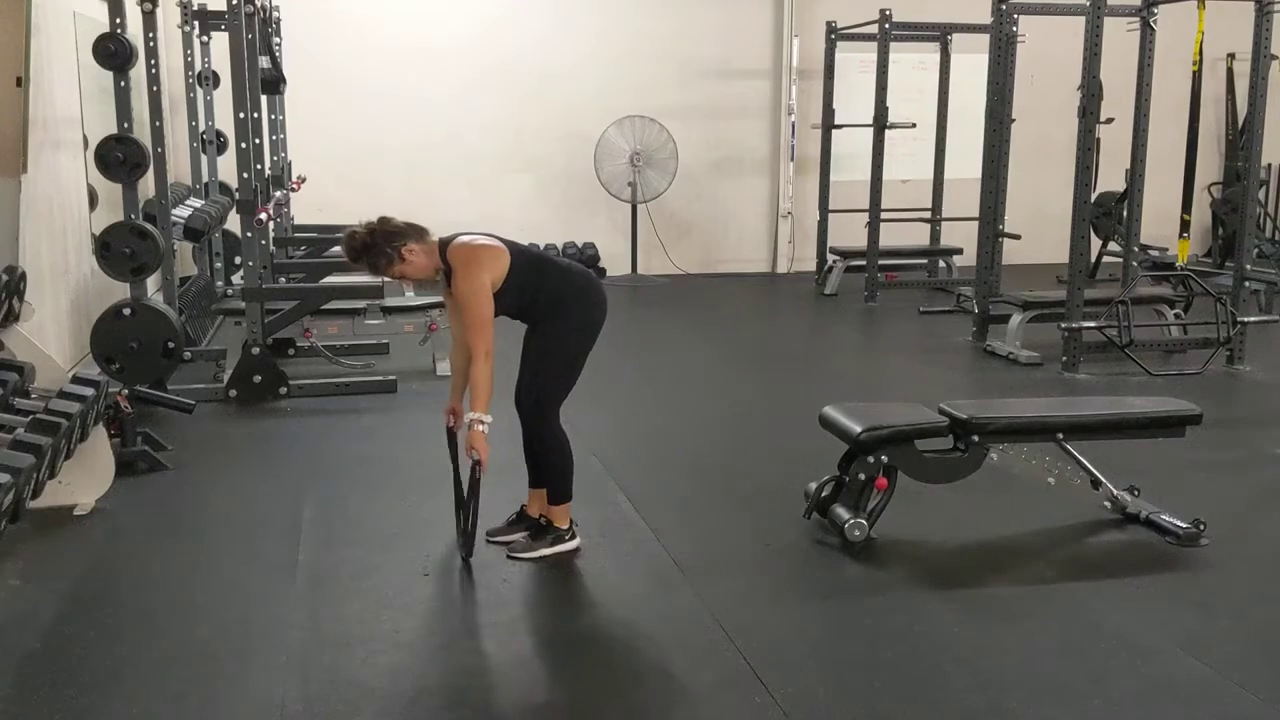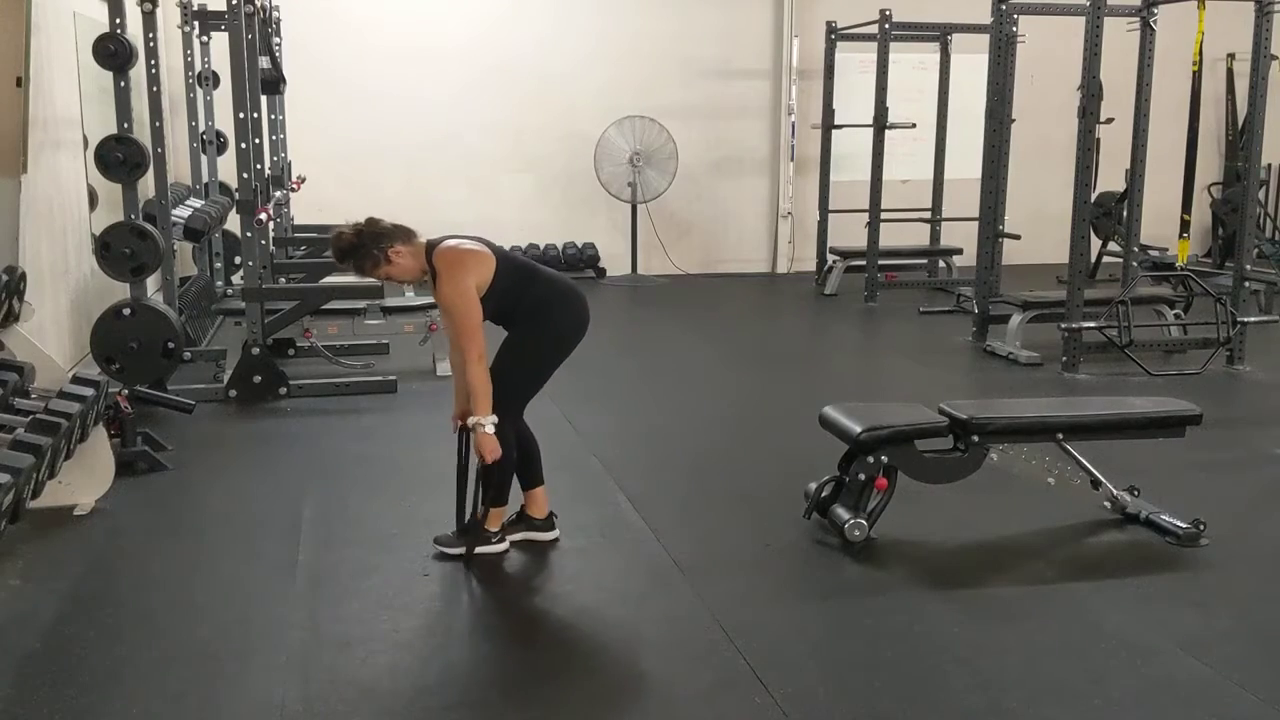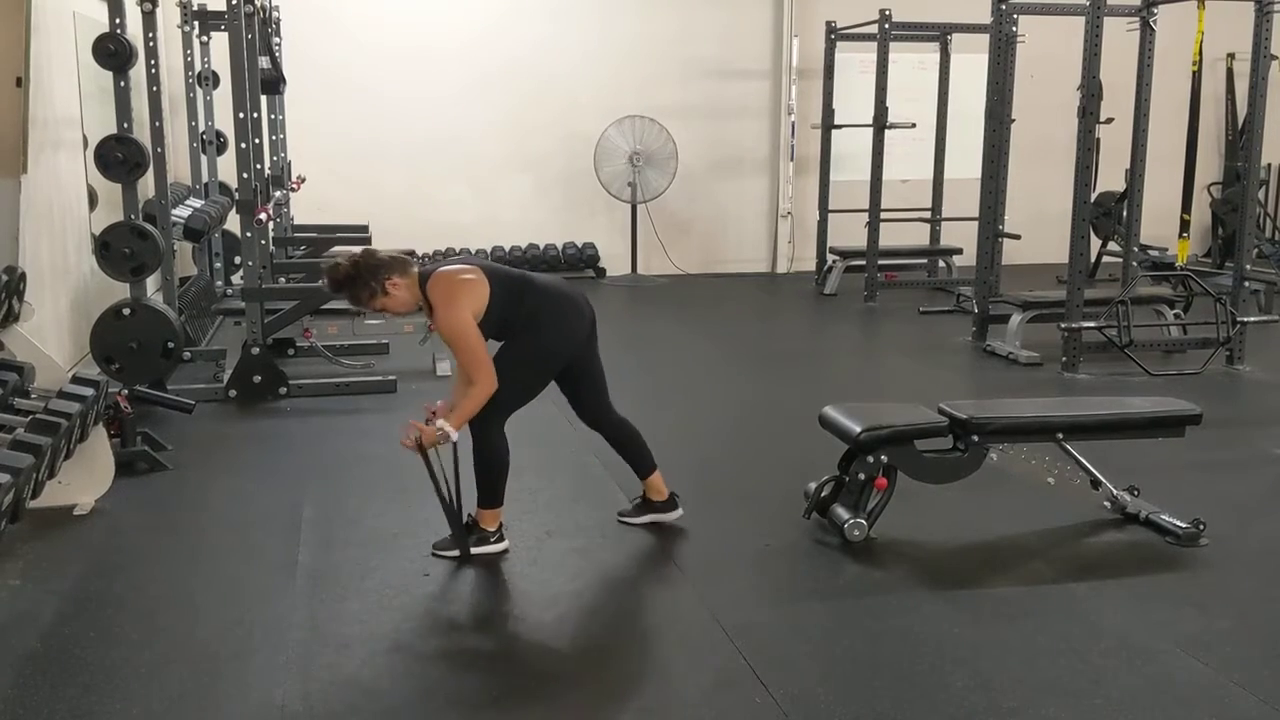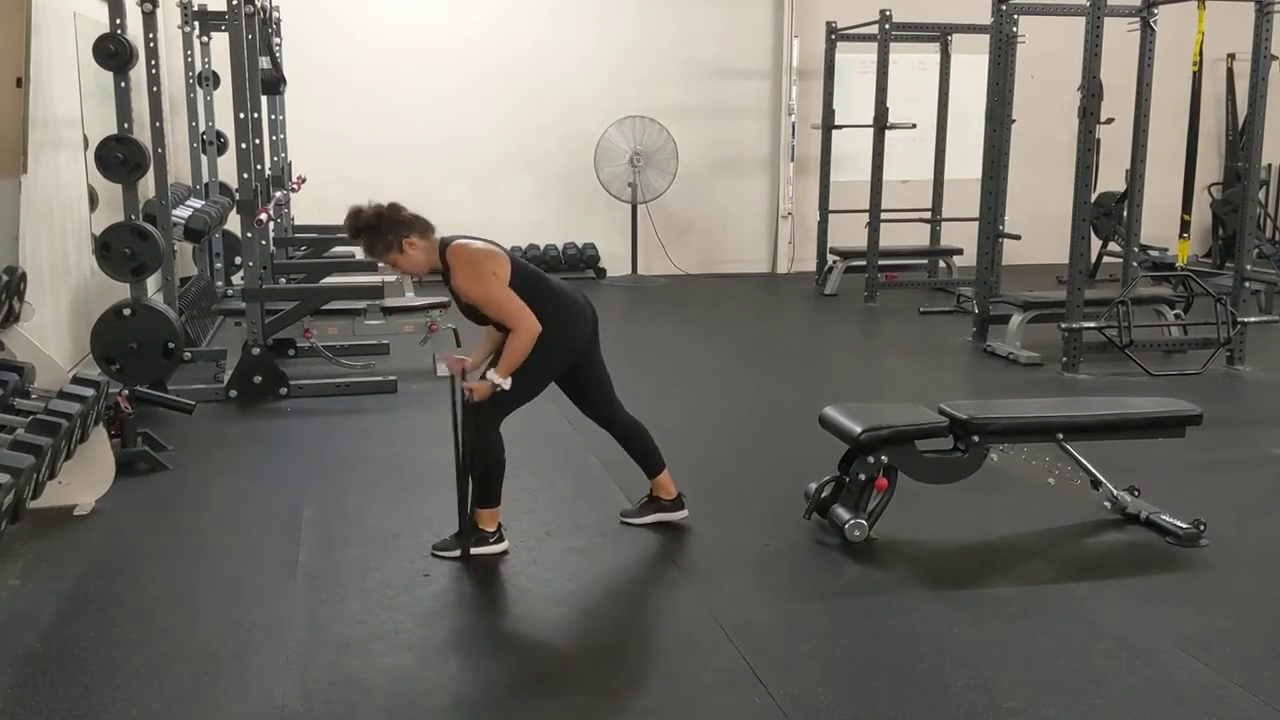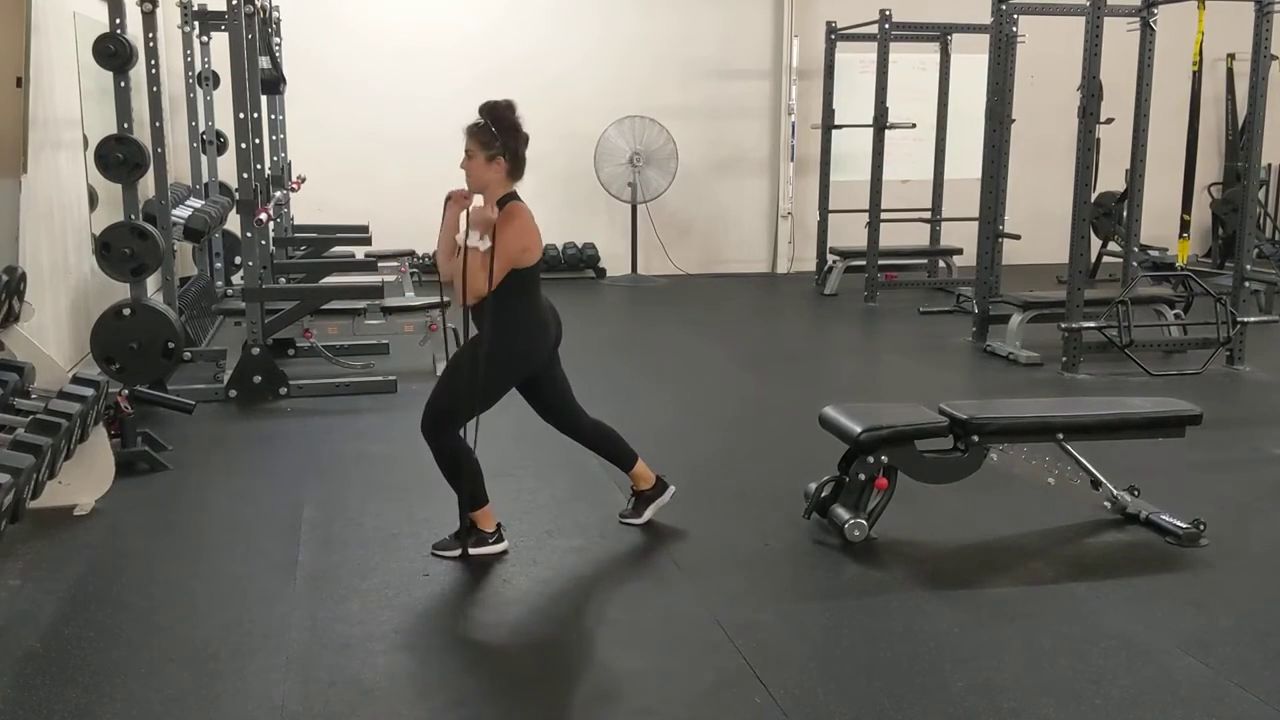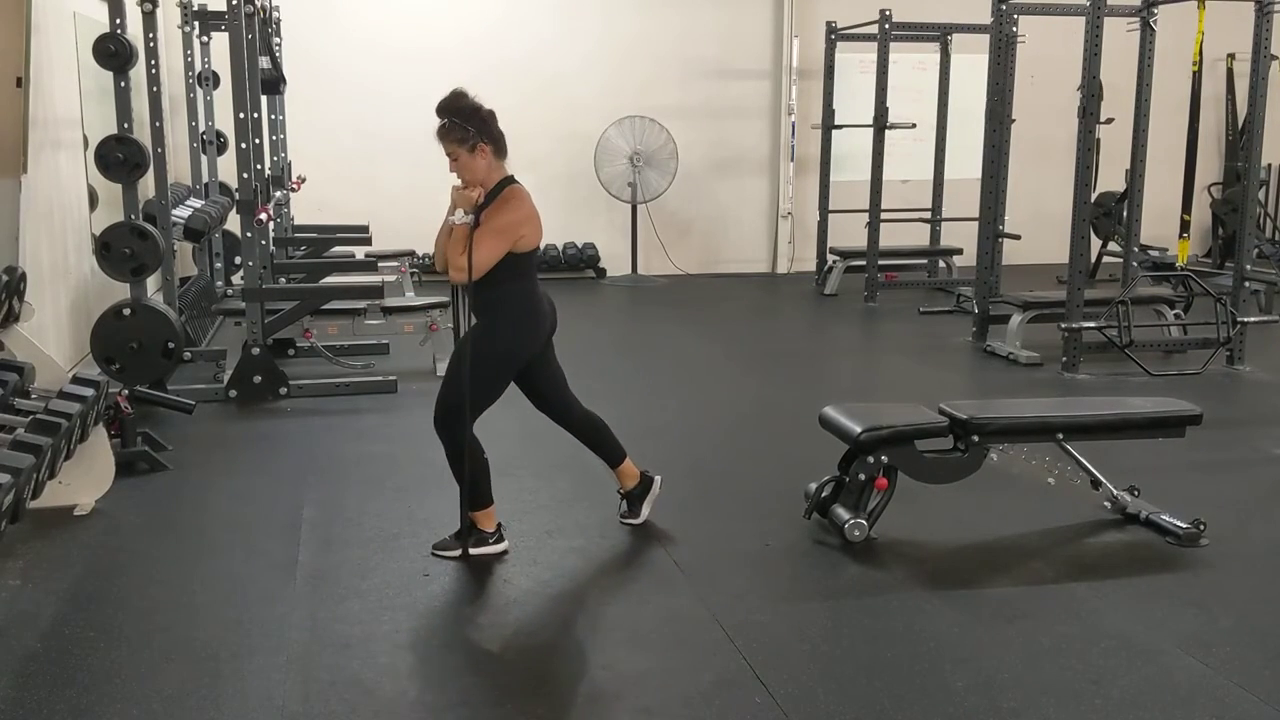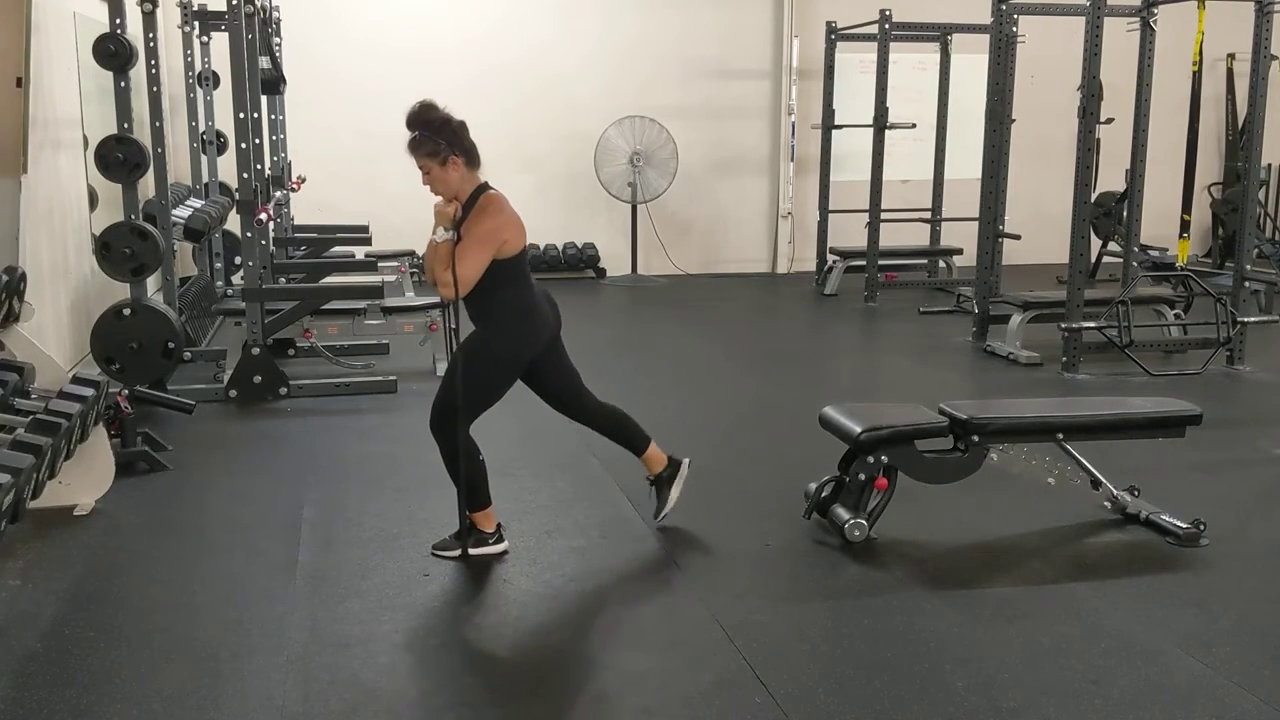
dt=0.7s
person 1, frame 1
left shoulder: (468, 266)
right shoulder: (449, 265)
left elbow: (482, 353)
right elbow: (463, 343)
left wrist: (477, 423)
right wrist: (456, 399)
left hip: (577, 307)
right hip: (553, 311)
left knee: (540, 411)
right knee: (528, 407)
left ankle: (561, 527)
right ankle: (536, 513)
person 1, frame 2
left shoulder: (451, 271)
right shoulder: (438, 261)
left elbow: (476, 357)
right elbow: (459, 346)
left wrist: (483, 425)
right wrist: (463, 404)
left hip: (556, 315)
right hip: (551, 313)
left knee: (497, 415)
right knee: (504, 411)
left ankle: (491, 530)
right ankle: (538, 516)
person 1, frame 3
left shoulder: (446, 303)
right shoulder: (438, 281)
left elbow: (486, 381)
right elbow: (472, 361)
left wrist: (445, 429)
right wrist: (449, 408)
left hip: (554, 326)
right hip: (571, 311)
left knee: (486, 418)
right knee: (597, 411)
left ankle: (488, 529)
right ankle: (659, 498)
person 1, frame 4
left shoulder: (464, 269)
right shoulder: (455, 255)
left elbow: (526, 327)
left wrist: (493, 379)
right wrist: (475, 363)
left hip: (559, 330)
right hip: (573, 316)
left knee: (481, 416)
right knee: (607, 409)
left ankle: (487, 531)
right ankle: (667, 497)
person 1, frame 5
left shoulder: (512, 224)
right shoulder: (489, 211)
left elbow: (468, 293)
right elbow: (451, 276)
left wrist: (478, 235)
right wrist: (451, 221)
left hip: (512, 341)
right hip: (531, 332)
left knee: (438, 424)
right knee: (568, 416)
left ankle: (485, 531)
right ankle: (649, 483)
person 1, frame 6
left shoulder: (511, 206)
right shoulder: (485, 196)
left elbow: (462, 271)
right elbow: (442, 261)
left wrist: (462, 213)
right wrist: (456, 211)
left hip: (507, 330)
right hip: (524, 322)
left knee: (451, 422)
right knee: (562, 406)
left ankle: (485, 531)
right ankle: (636, 482)
person 1, frame 7
left shoulder: (488, 214)
right shoulder: (467, 205)
left elbow: (450, 286)
right elbow: (433, 273)
left wrist: (444, 229)
right wrist: (442, 228)
left hip: (509, 334)
right hip: (530, 321)
left knee: (447, 423)
right knee: (578, 402)
left ankle: (485, 531)
right ankle: (664, 467)
